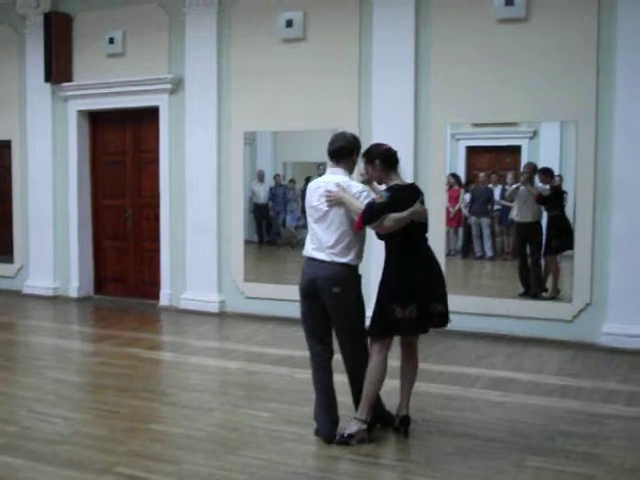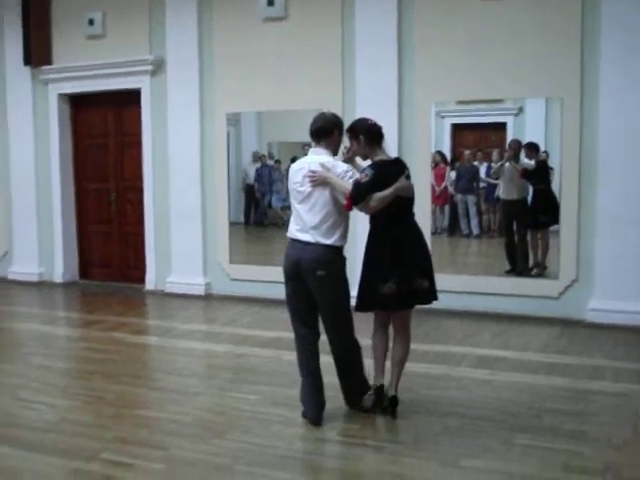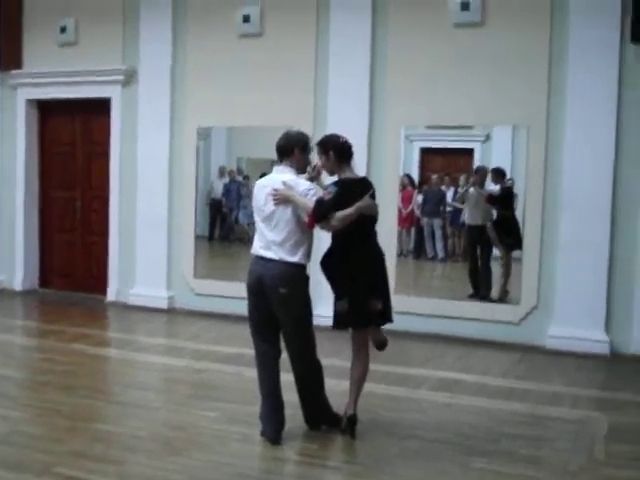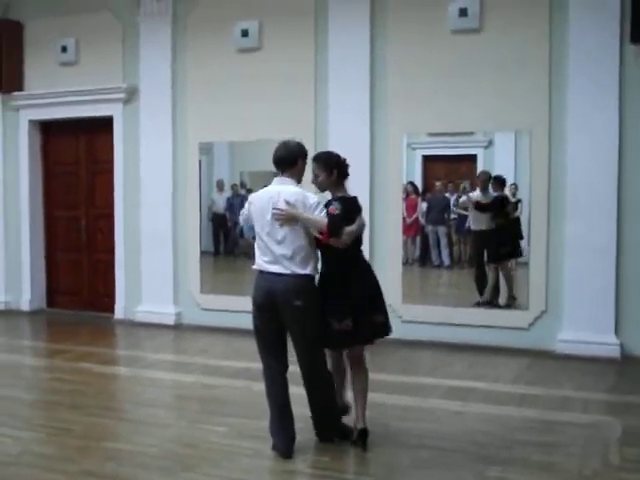
dt=1s
person 1, frame 1
left shoulder: (313, 187)
right shoulder: (354, 189)
right elbow: (382, 224)
right wrist: (413, 213)
left hip: (310, 270)
right hip: (339, 275)
left knee: (319, 351)
right knee: (354, 349)
left ankle: (325, 424)
right ankle: (371, 414)
person 1, frame 2
left shoulder: (295, 168)
right shoulder: (338, 170)
right elbow: (368, 204)
right wrist: (396, 188)
left hip: (294, 252)
right hip: (323, 257)
left knee: (304, 333)
right knee: (340, 332)
left ankle: (312, 406)
right ankle: (357, 395)
person 1, frame 3
left shoulder: (261, 185)
right shoulder: (302, 187)
right elbow: (331, 222)
right wrist: (360, 207)
left hip: (257, 269)
right hip: (286, 274)
left knee: (265, 350)
right knee: (302, 350)
left ankle: (271, 424)
right ankle: (317, 415)
person 1, frame 4
left shoulder: (256, 199)
right shoulder: (307, 200)
right elbow: (335, 239)
right wrist: (357, 227)
left hip: (264, 284)
right hip: (297, 286)
left knee: (273, 364)
right knee: (312, 361)
left ankle: (282, 439)
right ankle: (329, 427)
person 2, frame 1
left shoulder: (392, 194)
right shoulder: (413, 190)
left elbow: (367, 215)
left wrist: (344, 197)
left hip: (402, 274)
right hip: (422, 271)
left knee: (380, 345)
right knee: (409, 344)
left ankle: (362, 419)
right ankle: (402, 412)
person 2, frame 2
left shoulder: (376, 170)
right shoulder: (398, 165)
left elbow: (356, 196)
left wrist: (330, 177)
right wrist: (353, 167)
left hip: (386, 249)
right hip: (408, 247)
left knee: (381, 319)
right knee: (401, 323)
left ankle: (378, 384)
right ankle: (391, 391)
person 2, frame 3
left shoulder: (341, 187)
right shoulder: (364, 184)
left elbow: (319, 214)
left wrist: (292, 196)
left hip: (348, 266)
right hip: (368, 264)
right knee: (359, 344)
right ankle: (350, 411)
person 2, frame 4
left shoulder: (338, 205)
right shoulder: (350, 203)
left elbow: (331, 228)
right elbow: (330, 229)
left wrist: (298, 216)
left hip: (344, 287)
right hip: (354, 283)
left knee: (345, 354)
right knee: (355, 356)
right ankle: (359, 423)
person 3, frame 1
left shoulder: (540, 189)
right shoulder: (516, 188)
right elbow: (508, 197)
left wrist: (527, 185)
right wrist: (520, 184)
left hip: (534, 225)
right hip: (520, 225)
left knee: (535, 259)
right knee: (521, 259)
left ankle: (536, 290)
right ankle: (526, 288)
person 3, frame 2
left shoulder: (526, 165)
right shoulder: (503, 166)
right elbow: (493, 174)
left wrist: (512, 162)
right wrist: (504, 161)
left hip: (520, 203)
right hip: (506, 203)
left knee: (521, 236)
right knee: (508, 236)
left ankle: (523, 267)
right ankle: (513, 265)
person 3, frame 3
right shoulder: (469, 191)
right elbow: (458, 199)
right wrist: (469, 186)
left hip: (485, 228)
right hip: (471, 228)
left knee: (485, 261)
right knee: (472, 261)
left ankle: (485, 292)
right ankle: (476, 289)
person 3, frame 4
left shoulder: (494, 197)
right shoulder: (471, 196)
right elbow: (457, 205)
left hip: (492, 233)
right hip: (477, 234)
right knee: (478, 267)
left ankle: (493, 298)
right ankle: (483, 296)
person 4, frame 1
left shoulder: (556, 190)
right shoulder: (553, 189)
left elbow: (540, 199)
left hip: (559, 227)
right hip: (553, 225)
left knee: (552, 258)
right knee: (548, 257)
left ankle: (554, 288)
right ankle: (542, 285)
person 4, frame 2
left shoulder: (541, 164)
right shoulder: (539, 164)
left elbow: (526, 175)
right elbow: (530, 178)
left hip: (544, 200)
right hip: (538, 199)
left knee: (543, 234)
right knee: (533, 233)
left ankle: (542, 265)
right ankle: (536, 262)
person 4, frame 3
left shoulder: (507, 190)
right shoulder: (504, 189)
left elbow: (492, 199)
right elbow: (496, 202)
left hip: (507, 225)
right hip: (503, 224)
person 4, frame 4
left shoulder: (498, 199)
right shoulder: (504, 199)
left elbow: (482, 207)
left hip: (501, 235)
right hip: (501, 234)
left knee: (499, 267)
right knee: (493, 266)
